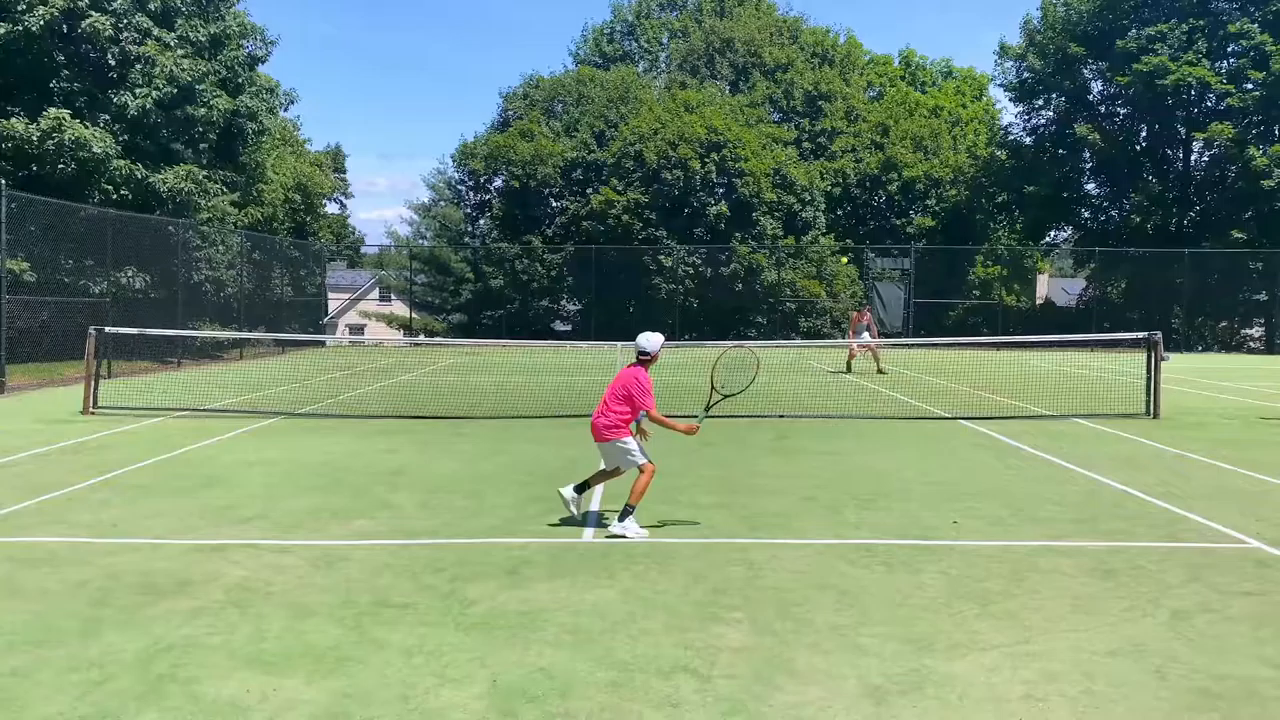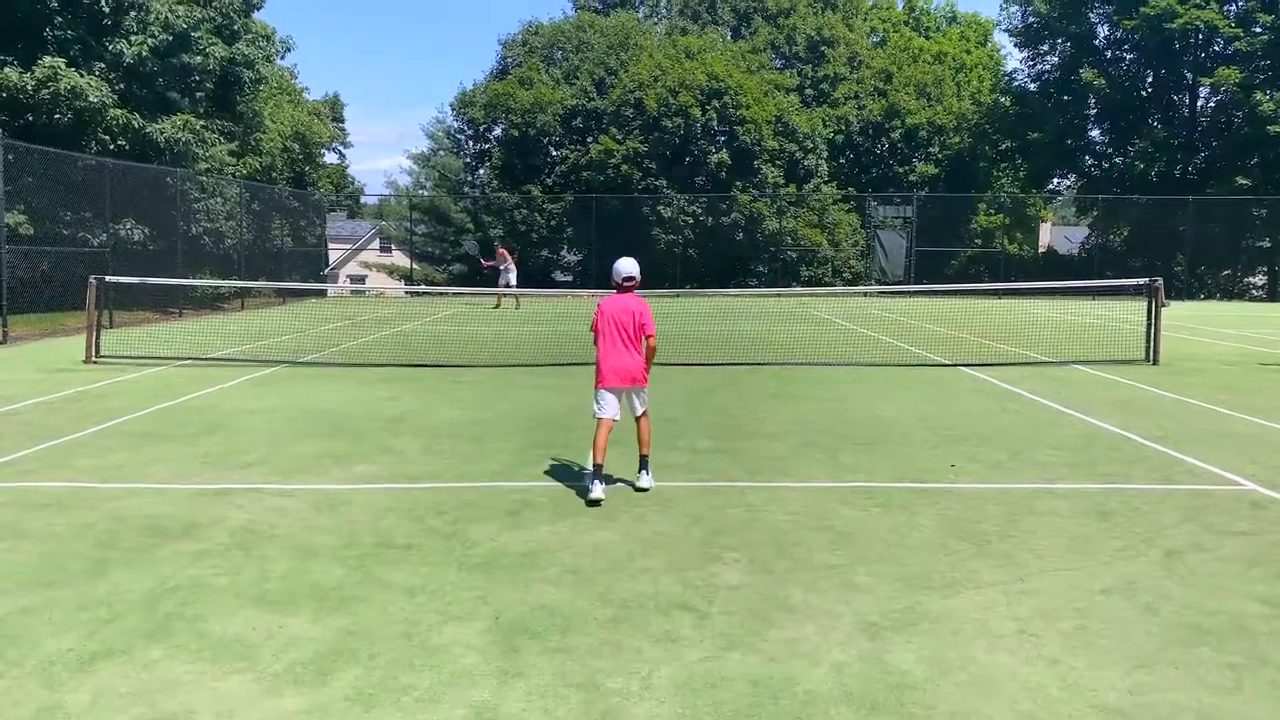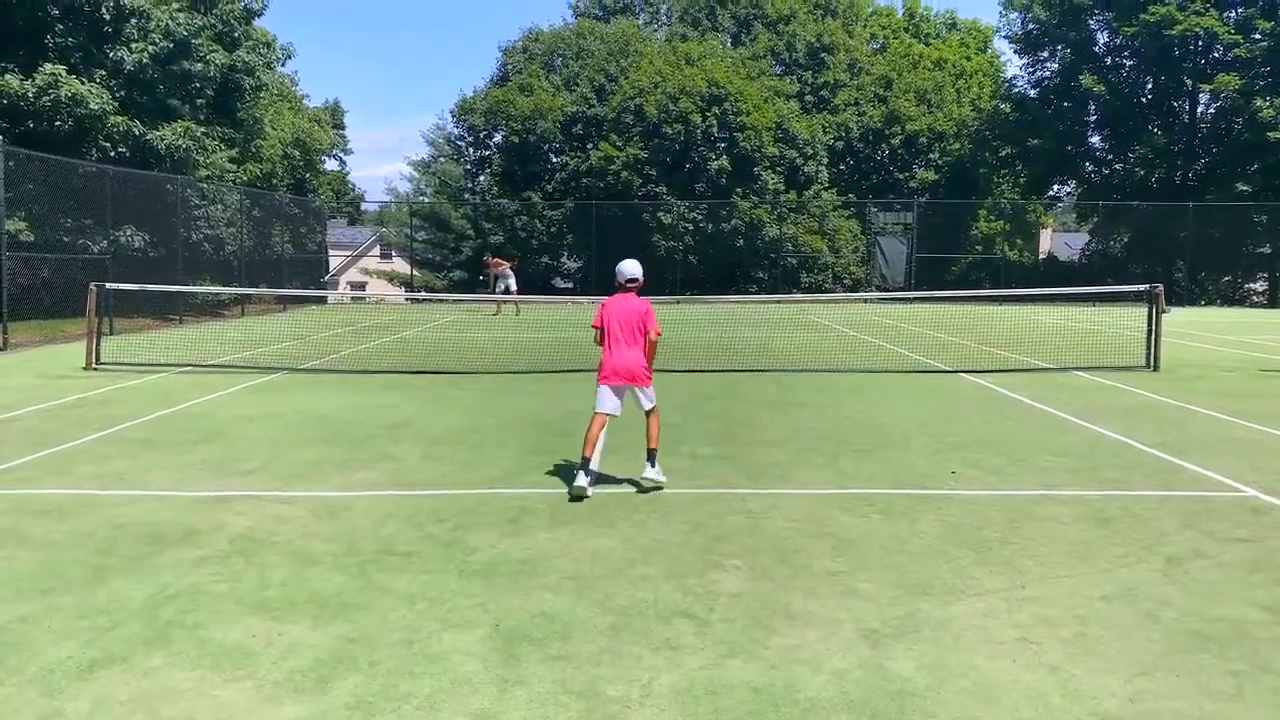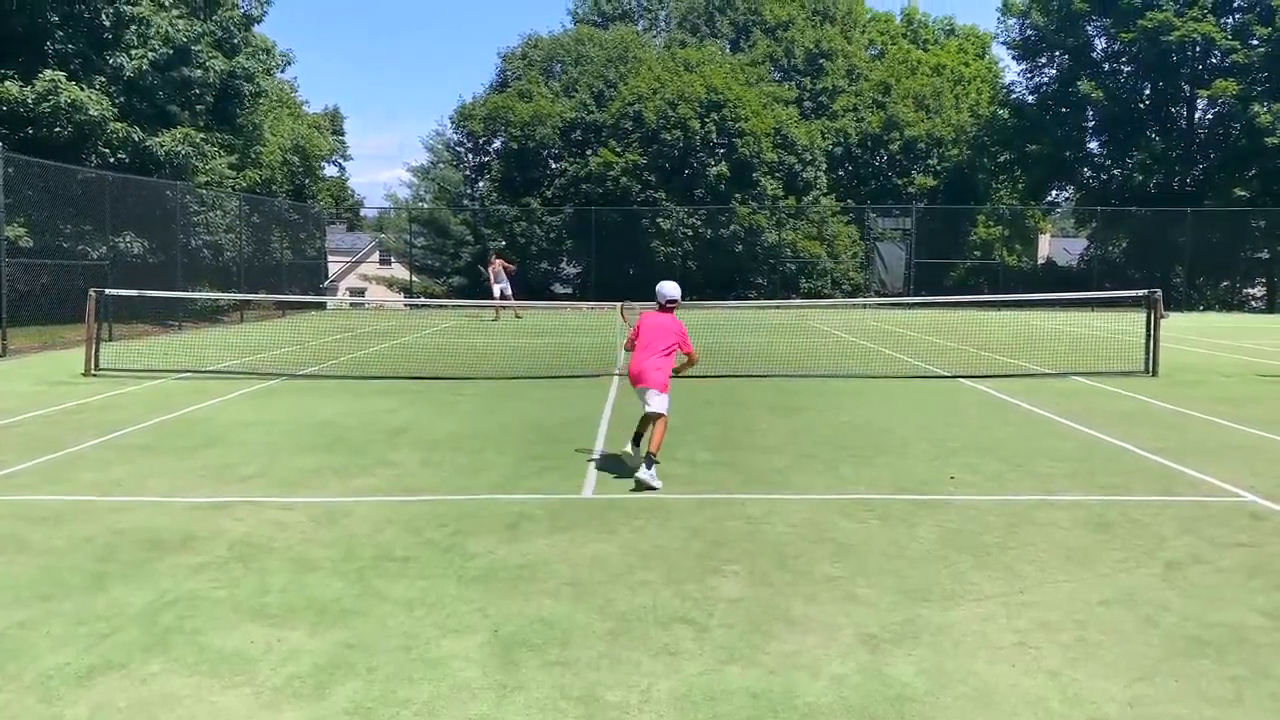
dt=0.4s
person 1, frame 1
left shoulder: (631, 370)
right shoulder: (641, 378)
right elbow: (652, 415)
left wrist: (637, 424)
right wrist: (680, 427)
left hip: (603, 424)
right hip: (613, 429)
left knee: (619, 467)
right knee: (647, 469)
left ankle: (575, 491)
right ankle: (623, 521)
person 1, frame 2
left shoulder: (602, 305)
right shoulder: (642, 306)
left elbow: (597, 342)
right elbow: (651, 344)
right wrist: (646, 368)
left hip: (608, 372)
right hip: (635, 372)
left knee: (604, 424)
right knee: (642, 416)
left ankle: (596, 481)
right ankle: (644, 472)
person 1, frame 3
left shoulder: (606, 305)
right shoulder: (645, 307)
left elbow: (598, 339)
right elbow: (652, 337)
right wrist: (650, 362)
left hip: (611, 370)
right hip: (637, 370)
left knee: (599, 418)
right knee: (652, 413)
left ankle: (583, 473)
right ankle: (652, 467)
person 1, frame 4
left shoulder: (644, 318)
right shoulder: (677, 325)
left elbow: (628, 347)
right elbow: (693, 358)
right wrist: (681, 368)
left hip: (635, 372)
right hip: (656, 374)
left knee: (651, 412)
right knee: (660, 420)
left ankle: (633, 445)
right ankle: (646, 470)
